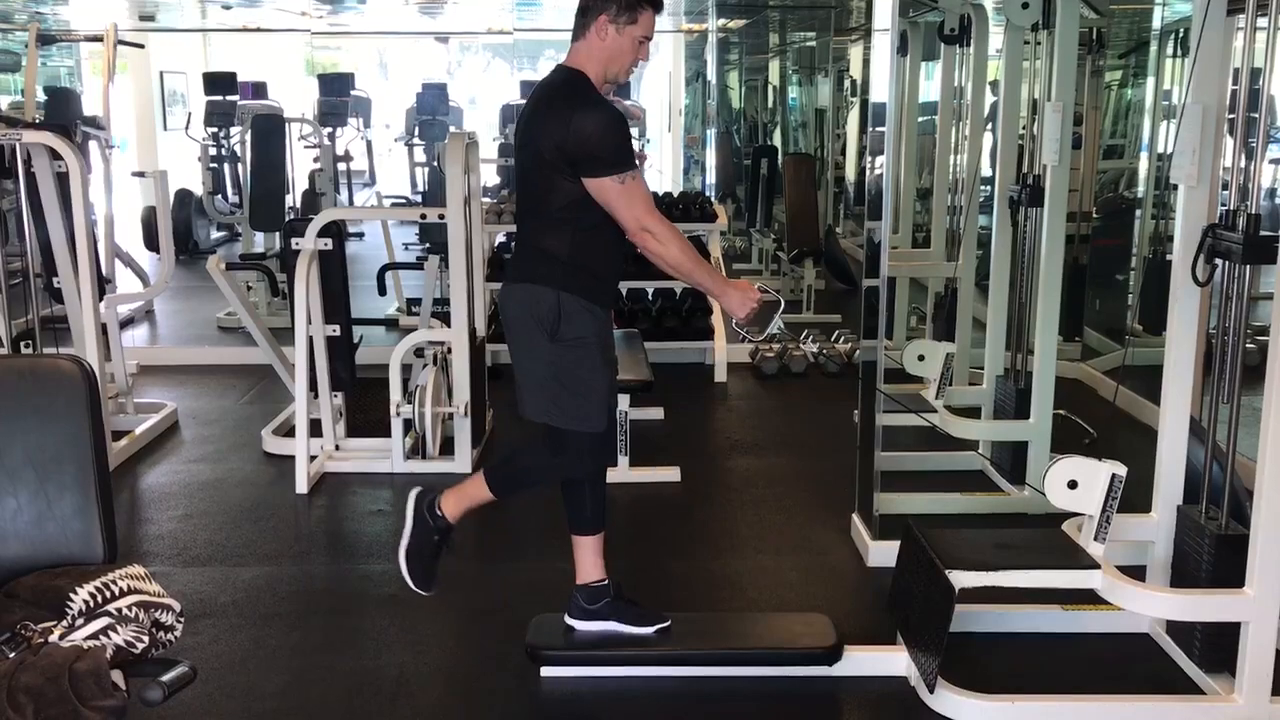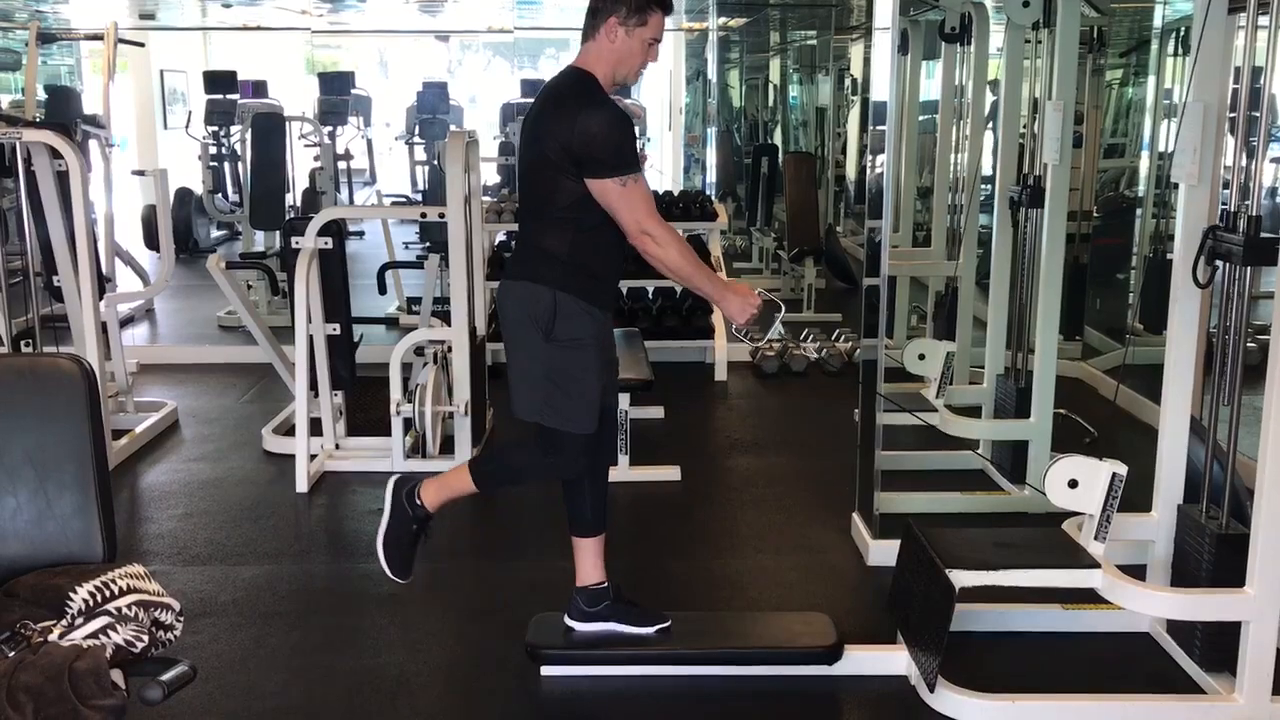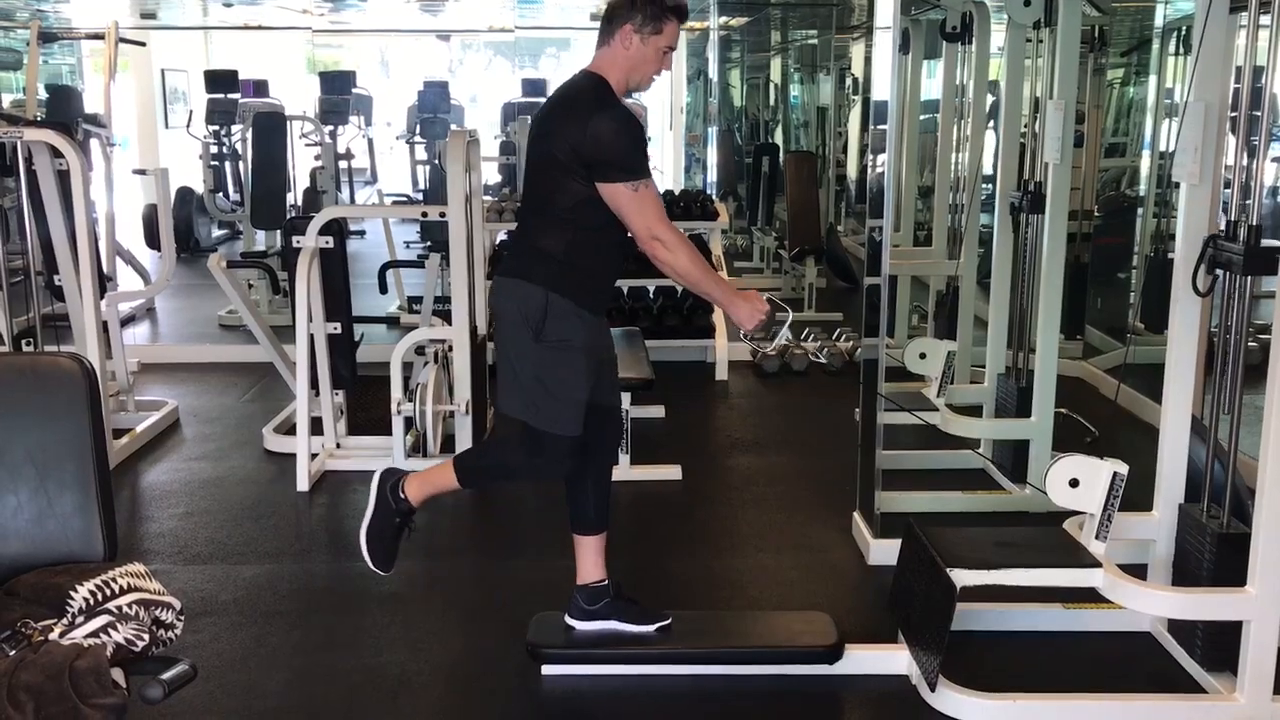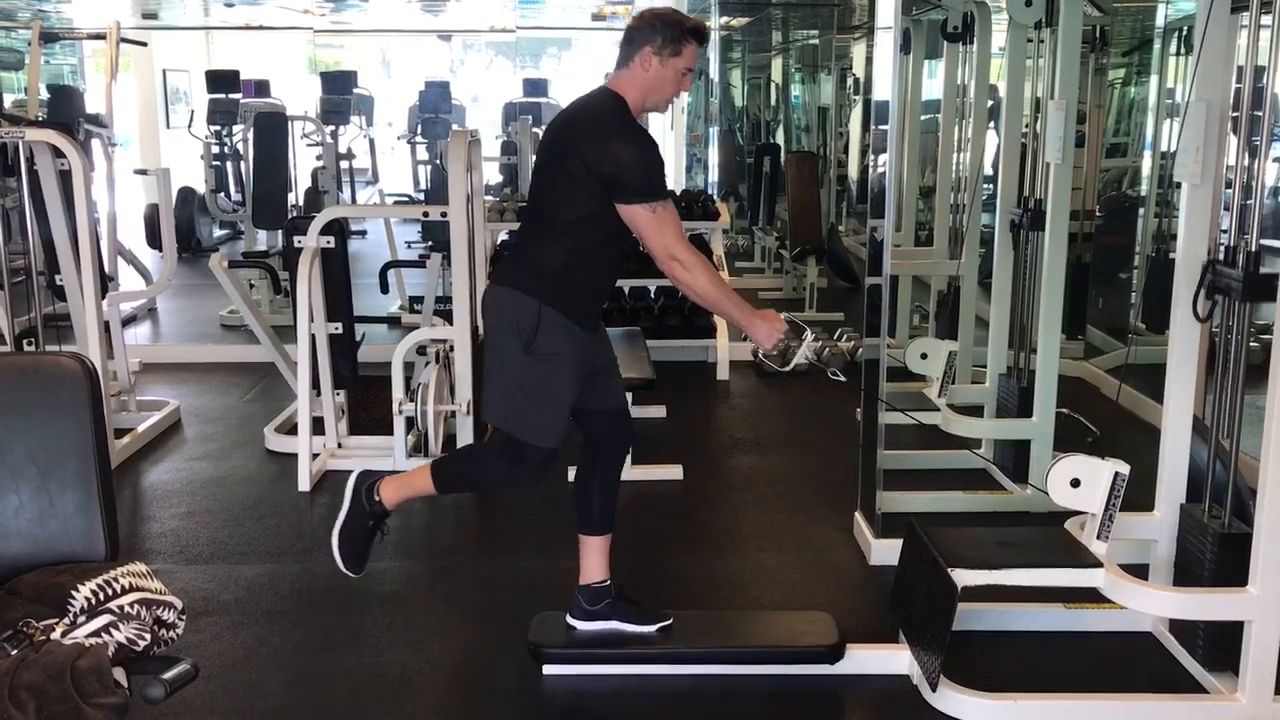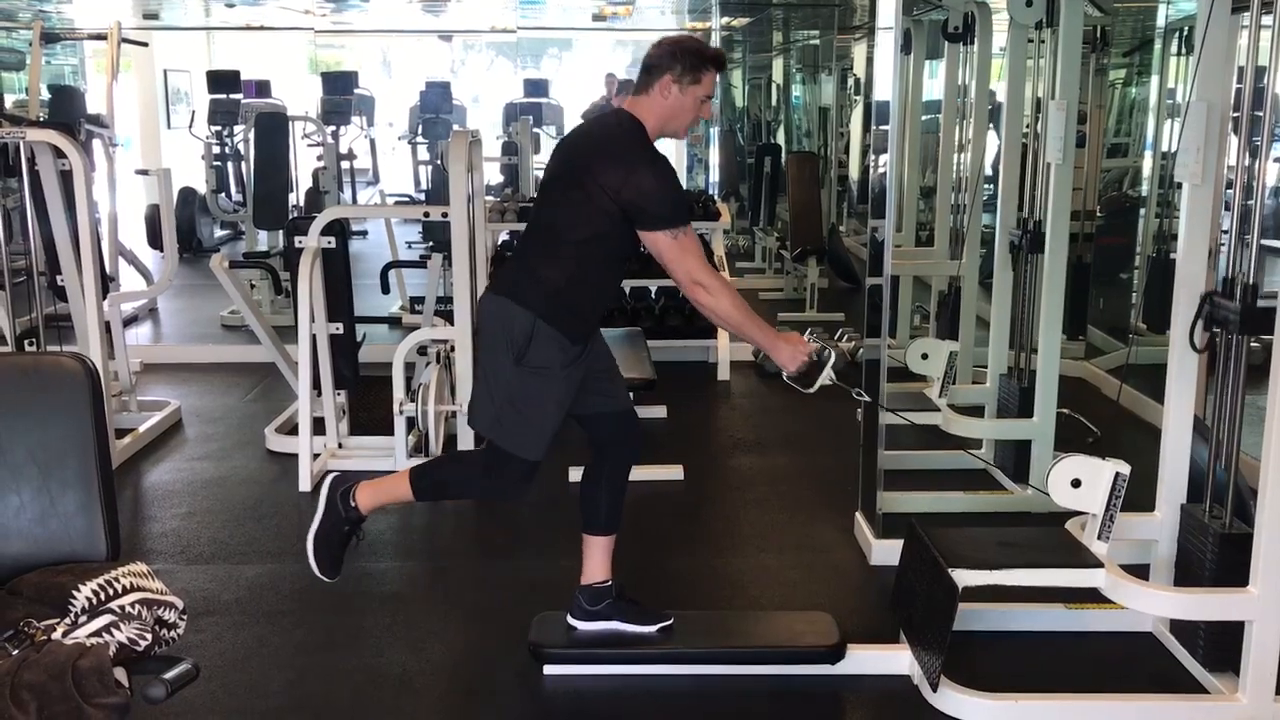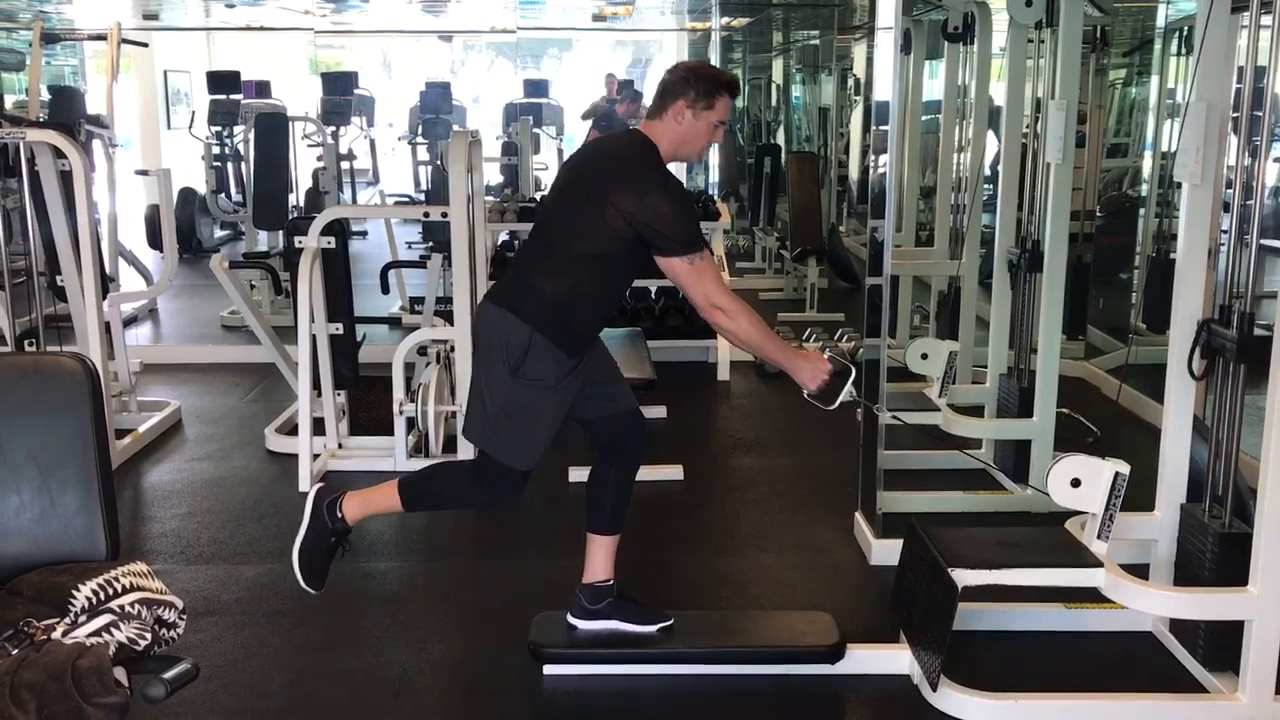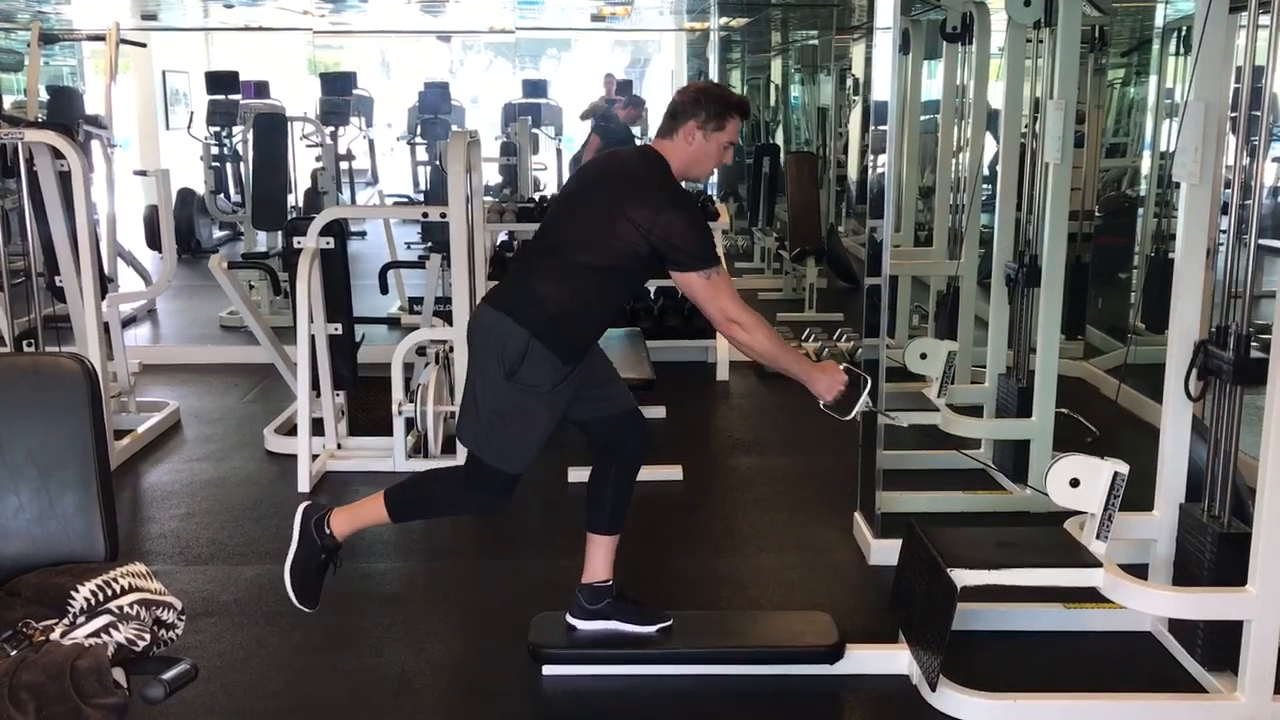
dt=0.2s
person 1, frame 1
left shoulder: (558, 97)
right shoulder: (586, 114)
right elbow: (643, 227)
right wrist: (723, 291)
left hip: (561, 293)
right hip: (557, 300)
left knee: (587, 440)
right knee: (572, 444)
left ankle: (592, 596)
right ankle: (440, 512)
person 1, frame 2
left shoulder: (566, 98)
right shoulder: (593, 114)
right elbow: (644, 231)
right wrist: (722, 294)
left hip: (564, 295)
right hip: (553, 300)
left knee: (590, 441)
right knee: (560, 445)
left ankle: (592, 597)
right ankle: (420, 499)
person 1, frame 3
left shoulder: (579, 102)
right shoulder: (604, 119)
right elbow: (655, 236)
right wrist: (731, 301)
left hip: (564, 297)
right hip: (547, 301)
left knee: (596, 437)
right knee: (547, 447)
left ankle: (591, 596)
right ankle: (404, 493)
person 1, frame 4
left shoulder: (591, 117)
right shoulder: (621, 140)
right elbow: (674, 257)
right wrist: (749, 321)
left hip: (560, 308)
right hip: (539, 311)
left knee: (609, 435)
right knee: (527, 456)
left ankle: (594, 596)
right ankle: (380, 495)
person 1, frame 5
left shoulder: (602, 135)
right shoulder: (641, 167)
right elbow: (697, 282)
right wrist: (774, 344)
left hip: (557, 319)
right hip: (532, 324)
left knee: (618, 435)
right knee: (508, 468)
left ankle: (595, 595)
right ankle: (354, 500)
person 1, frame 6
left shoulder: (610, 153)
right shoulder: (655, 192)
right elbow: (715, 304)
right wrist: (795, 363)
left hip: (554, 328)
right hip: (528, 336)
left knee: (624, 435)
right knee: (497, 479)
left ankle: (596, 595)
right ankle: (339, 511)
person 1, frame 7
left shoulder: (618, 167)
right shoulder: (668, 209)
right elbow: (731, 319)
right wrist: (811, 375)
left hip: (550, 333)
right hip: (525, 341)
left knee: (624, 437)
right knee: (487, 482)
left ankle: (595, 596)
right ankle: (329, 526)
